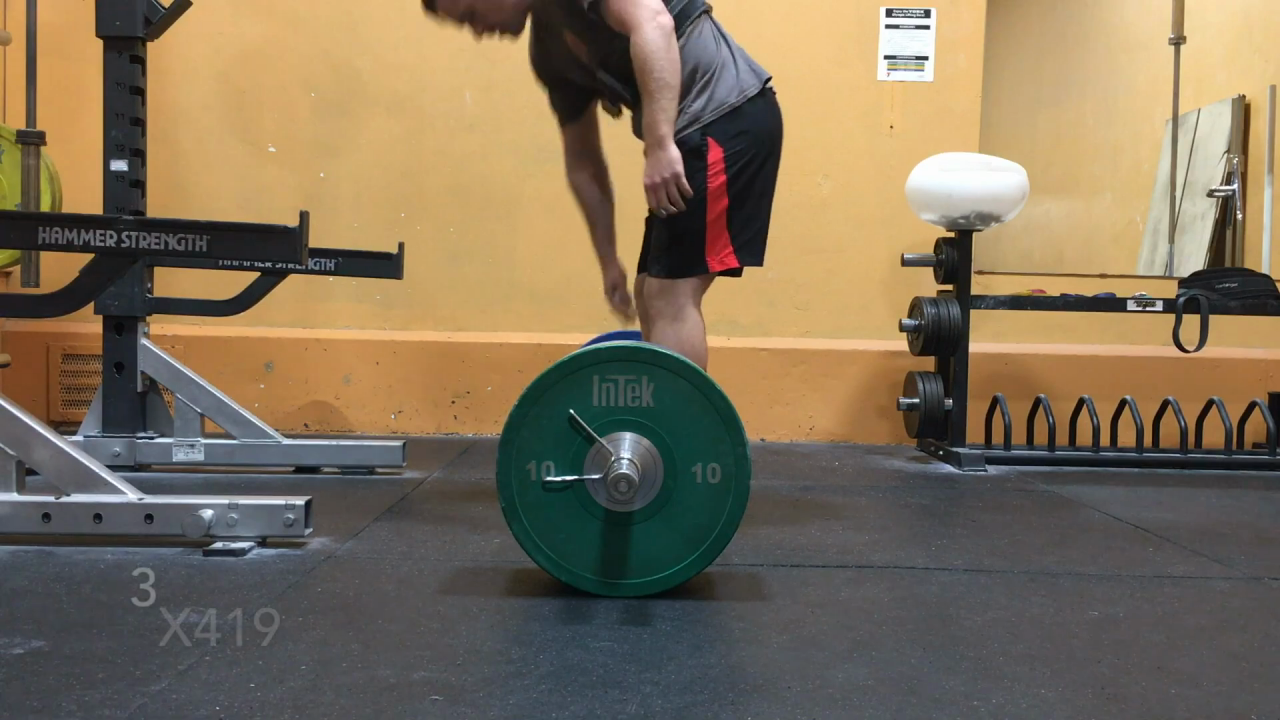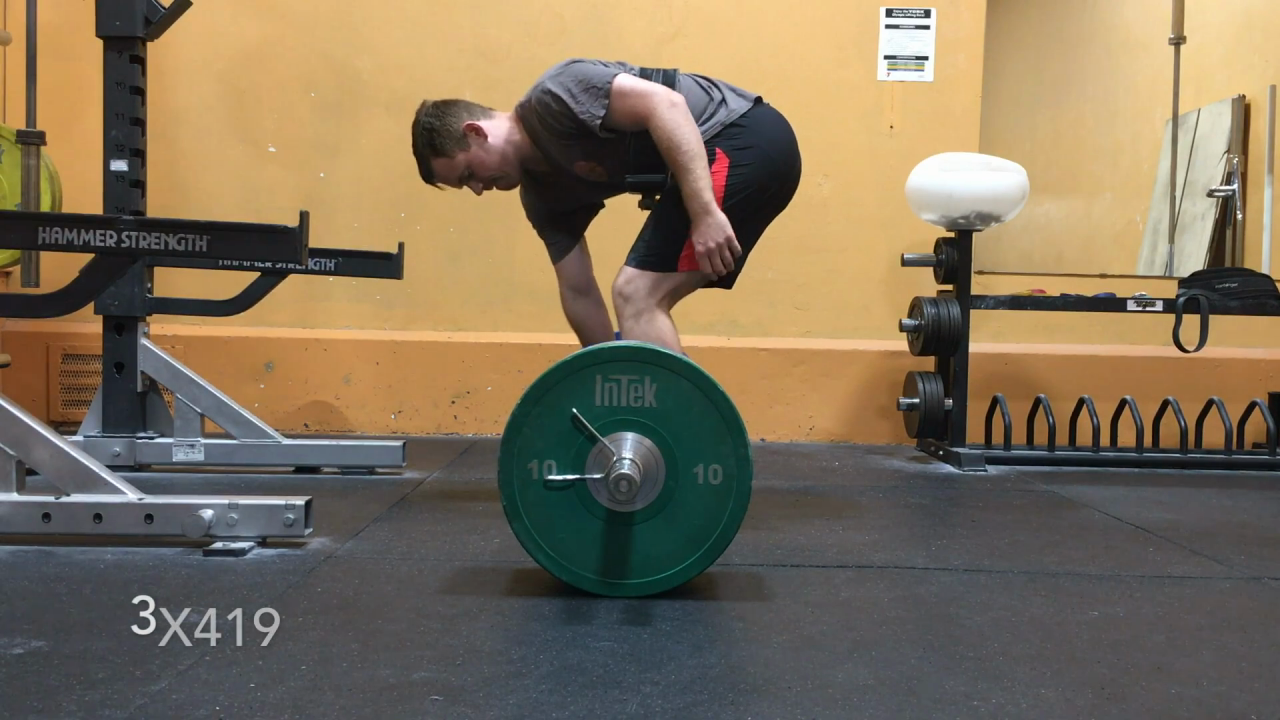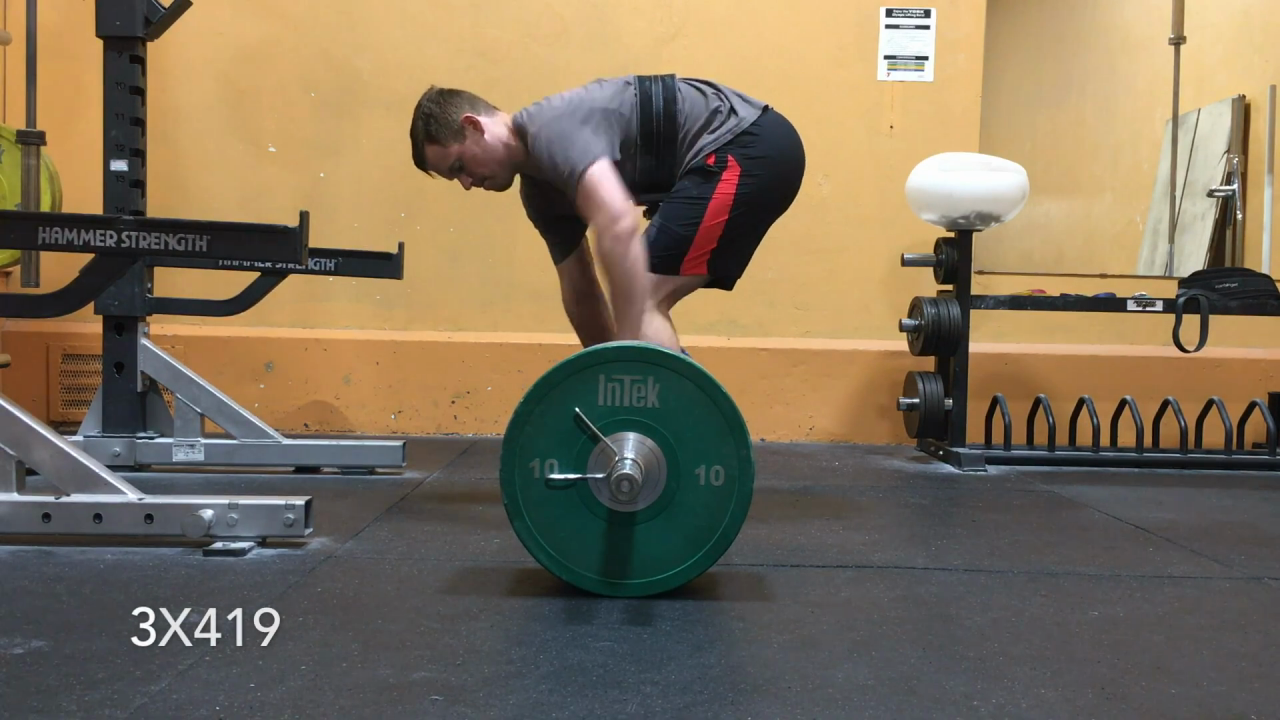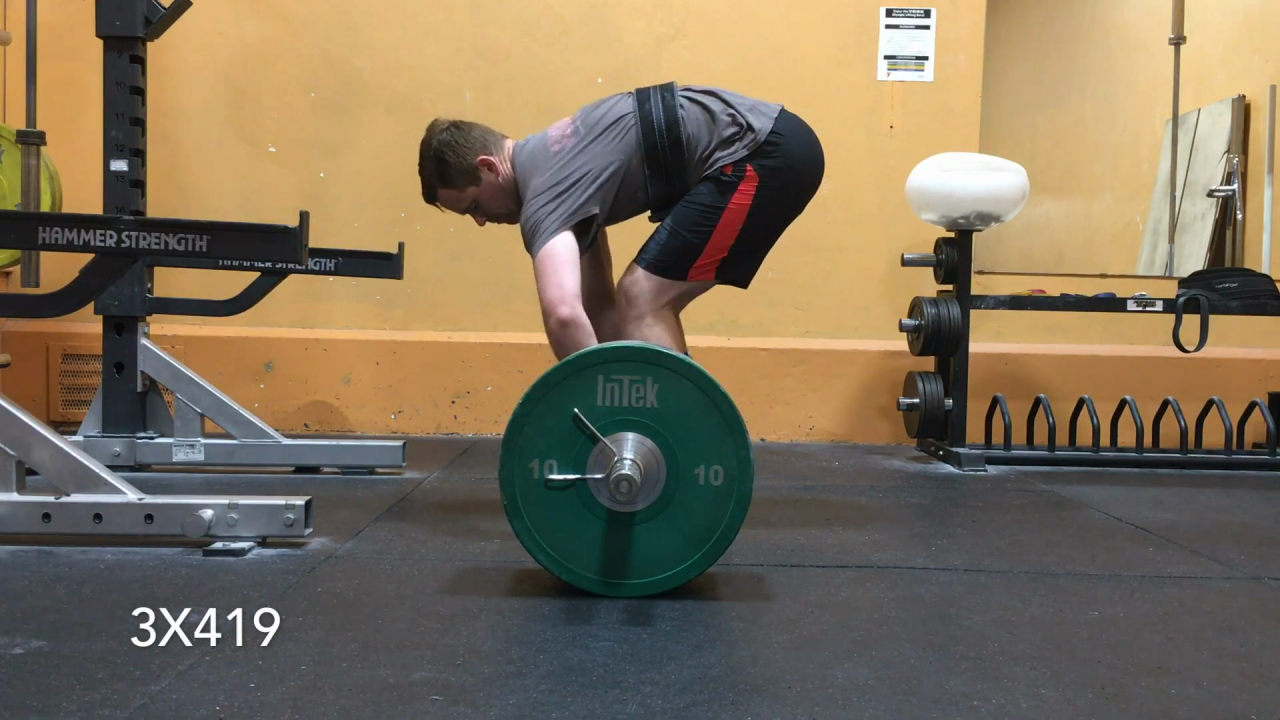
dt=0.7s
person 1, frame 1
right shoulder: (547, 47)
right elbow: (581, 157)
left wrist: (659, 146)
right wrist: (608, 261)
left hip: (727, 117)
right hip: (716, 123)
left knee: (668, 299)
right knee: (657, 299)
person 1, frame 2
left shoulder: (552, 98)
right shoulder: (543, 188)
left elbow: (665, 103)
right elbow: (578, 291)
left wrist: (705, 214)
left hip: (746, 139)
right hip: (751, 147)
left knee: (637, 294)
right knee: (643, 299)
person 1, frame 3
left shoulder: (549, 133)
right shoulder: (539, 182)
left elbow: (620, 223)
right elbow: (579, 288)
left hip: (750, 146)
left knee: (637, 296)
right knee: (641, 301)
person 1, frame 4
left shoulder: (546, 190)
right shoulder: (558, 170)
left elbow: (562, 312)
right elbow: (597, 301)
left hip: (767, 154)
right hip: (774, 147)
left knee: (643, 300)
right knee: (651, 303)
